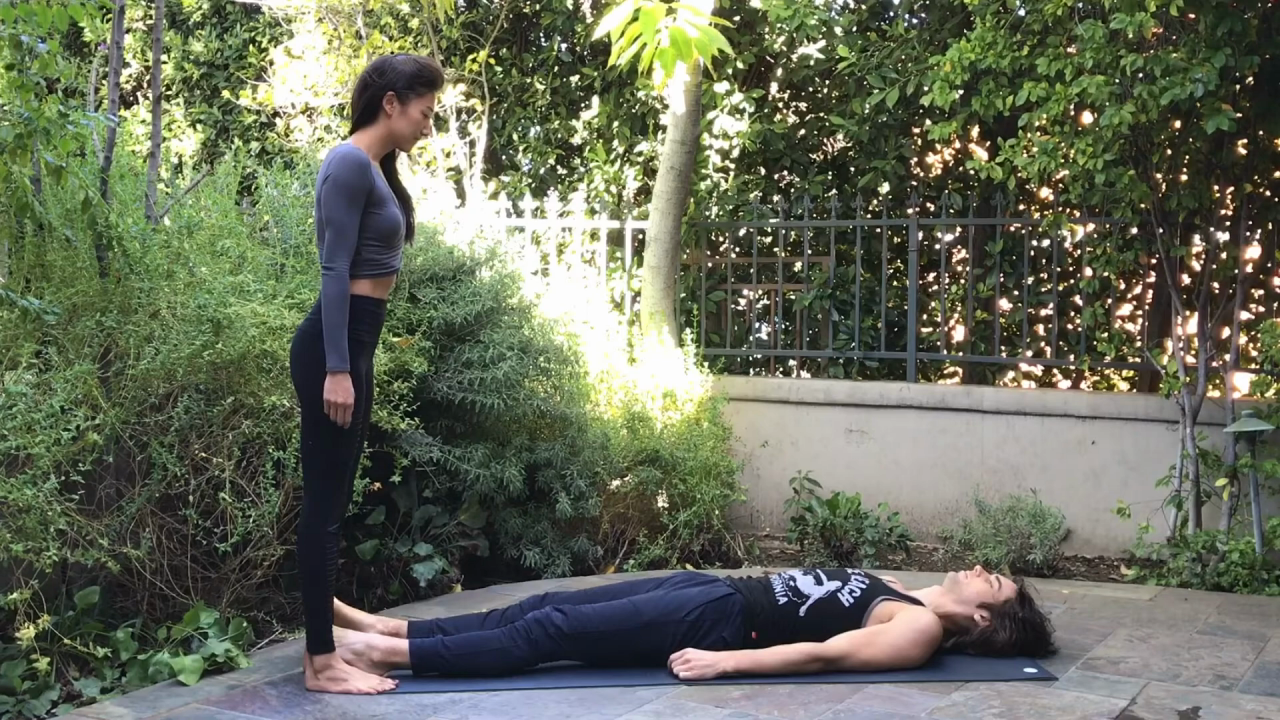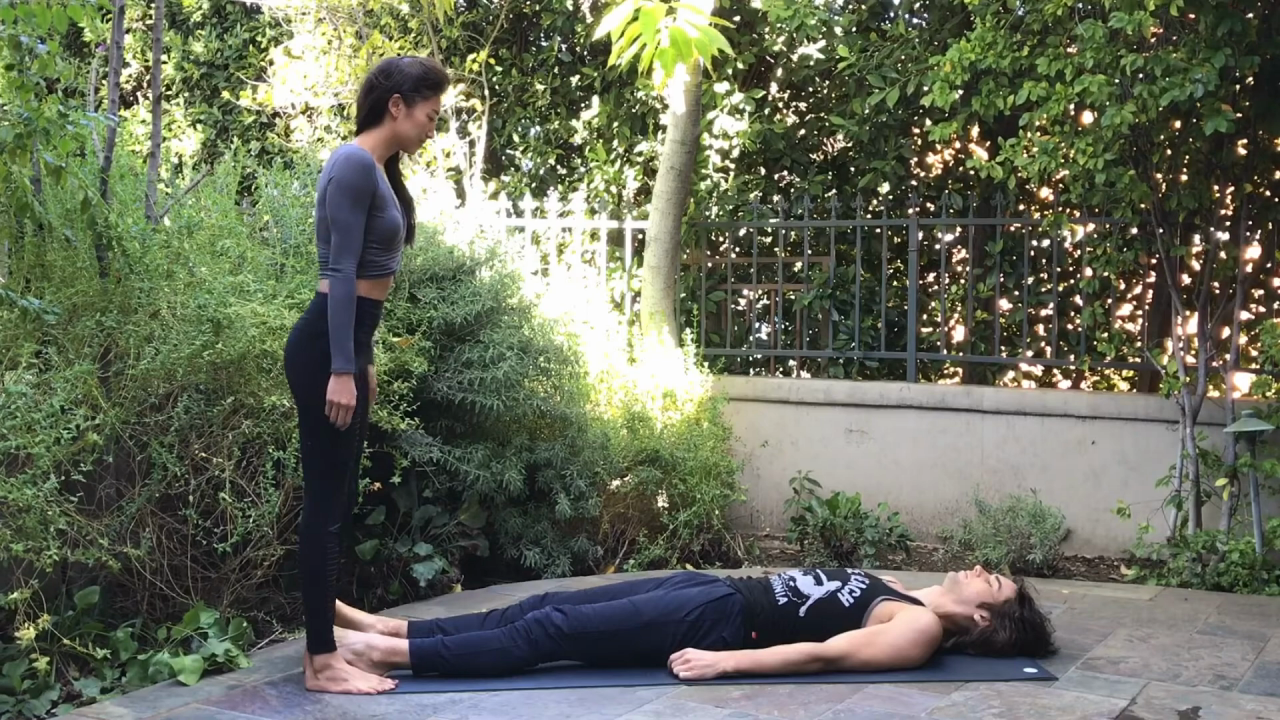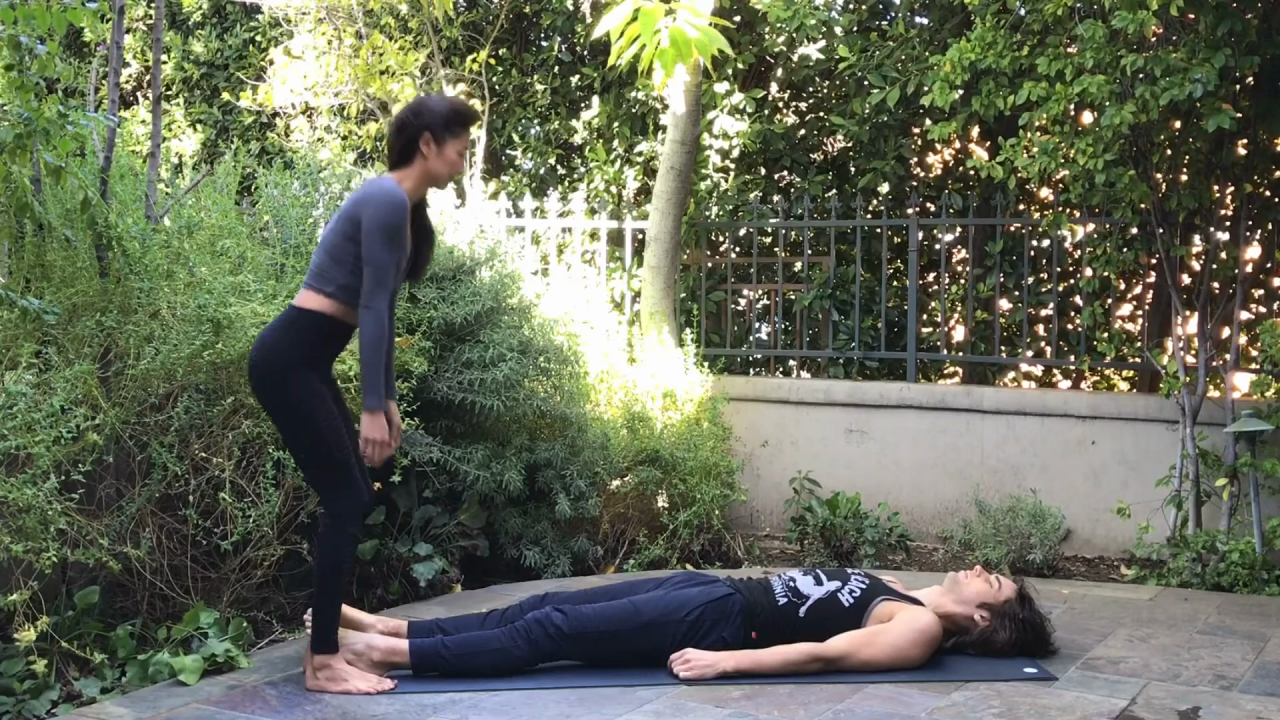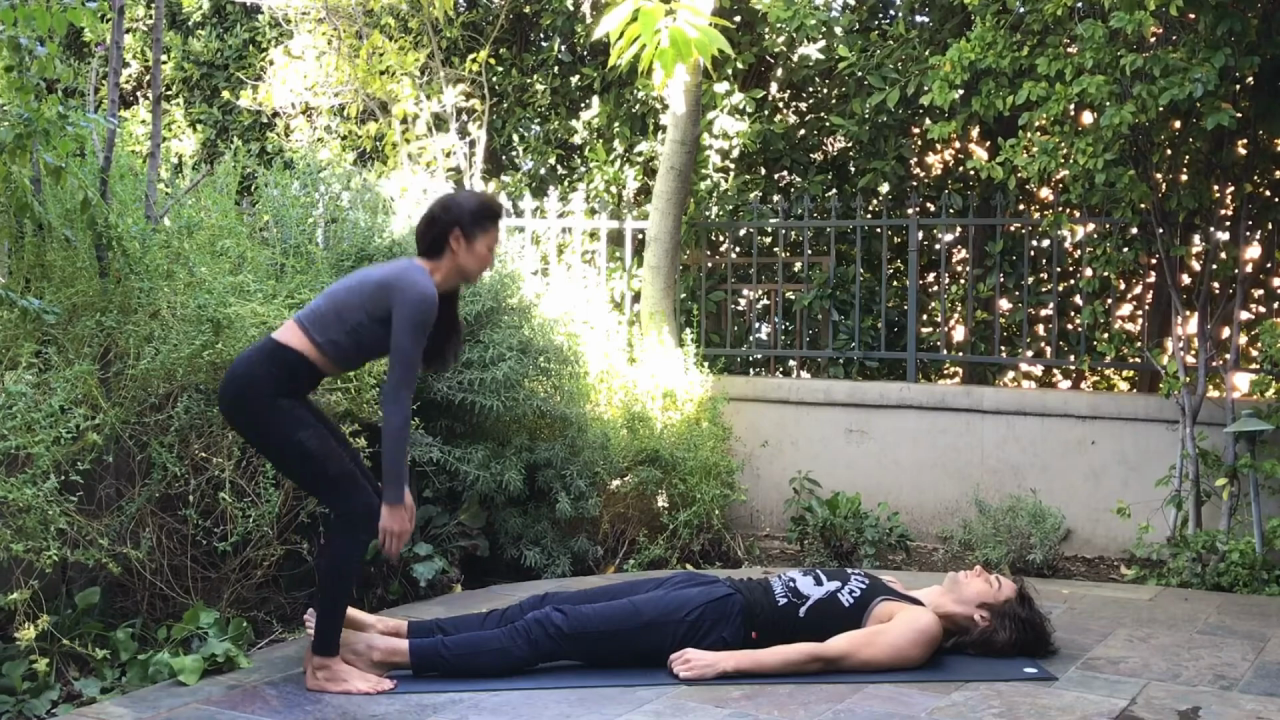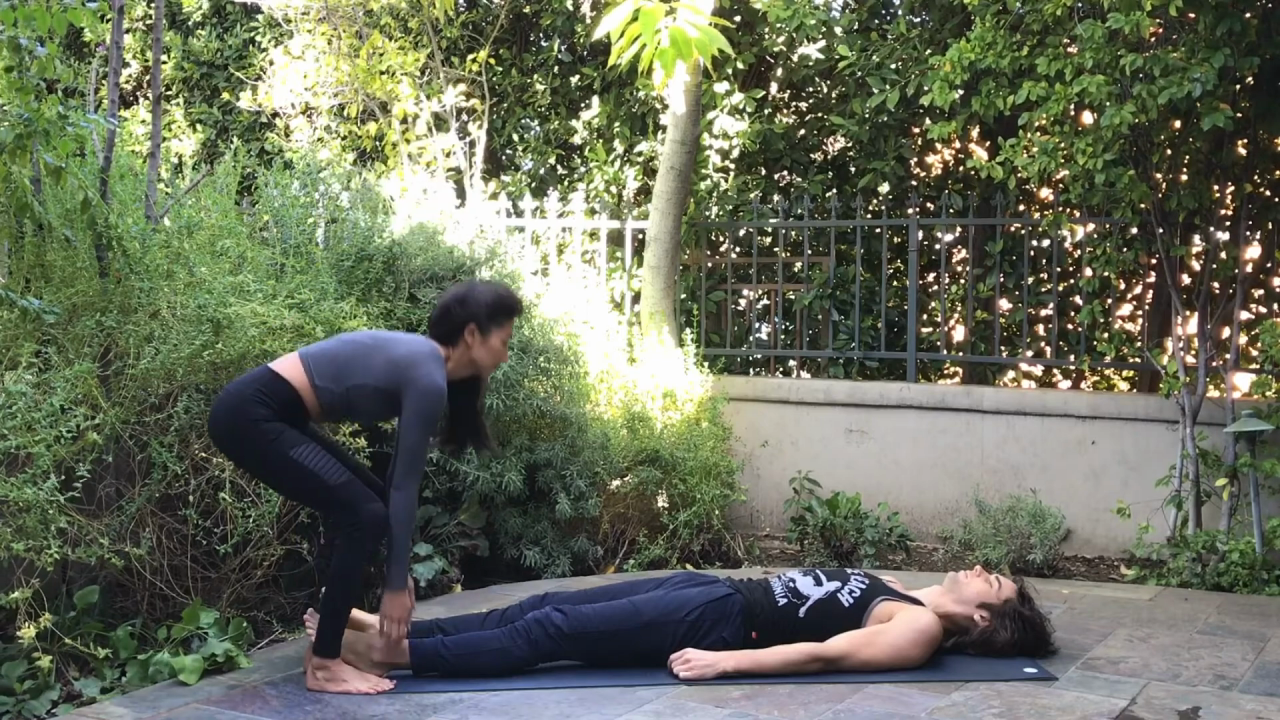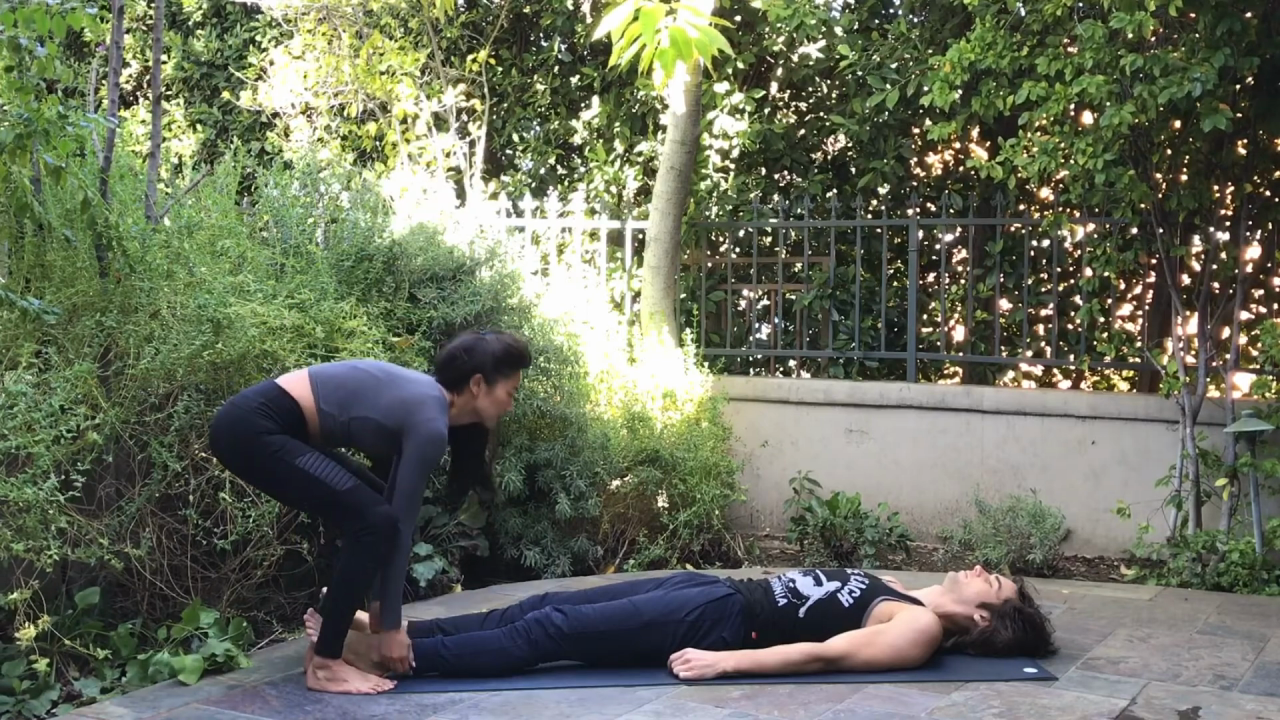
dt=0.2s
person 1, frame 1
left shoulder: (920, 628)
right shoulder: (902, 593)
left elbow: (826, 653)
left wrist: (724, 661)
left hip: (727, 618)
right hip: (722, 587)
left knee: (553, 630)
right knee: (553, 604)
left ankle: (391, 653)
right ankle: (391, 627)
person 1, frame 2
left shoulder: (920, 628)
right shoulder: (900, 592)
left elbow: (825, 654)
left wrist: (724, 663)
left hip: (725, 621)
right hip: (723, 589)
left knee: (554, 630)
right knee: (551, 605)
left ankle: (389, 653)
right ankle: (391, 627)
person 1, frame 3
left shoulder: (920, 631)
right shoulder: (899, 593)
left elbow: (824, 655)
left wrist: (721, 662)
left hip: (726, 622)
right hip: (719, 590)
left knee: (553, 631)
right knee: (550, 605)
left ankle: (387, 654)
right ankle: (386, 626)
person 1, frame 4
left shoulder: (920, 629)
right shoulder: (899, 592)
left elbow: (824, 655)
left wrist: (724, 661)
left hip: (725, 620)
right hip: (719, 588)
left knee: (552, 630)
right knee: (552, 604)
left ankle: (386, 653)
right ankle: (387, 626)
person 1, frame 5
left shoulder: (920, 629)
right shoulder: (900, 594)
left elbow: (825, 654)
left wrist: (725, 661)
left hip: (725, 618)
right hip: (723, 593)
left knee: (552, 629)
right knee: (552, 603)
left ankle: (388, 653)
right ankle: (391, 625)
person 1, frame 6
left shoulder: (921, 630)
right shoulder: (900, 593)
left elbow: (826, 654)
left wrist: (725, 662)
left hip: (725, 622)
right hip: (718, 590)
left knee: (552, 631)
right knee: (549, 604)
left ankle: (388, 654)
right ankle: (393, 626)
person 2, frame 1
left shoulder: (373, 165)
right shoulder: (349, 164)
right elbow: (336, 272)
right wrist: (336, 368)
left hip: (352, 342)
right hip: (336, 344)
left knee: (334, 499)
right knee: (325, 501)
left ankle: (324, 642)
right ankle: (321, 662)
person 2, frame 2
left shoulder: (377, 167)
right shoulder: (354, 163)
right elbow: (341, 271)
left wrist: (363, 361)
right wrist: (341, 368)
left hip: (345, 344)
right hip: (328, 345)
left knee: (339, 498)
right knee: (327, 501)
left ankle: (327, 642)
right ankle: (321, 662)
person 2, frame 3
left shoulder: (401, 204)
right shoulder: (387, 199)
left elbow: (381, 309)
right elbow: (372, 308)
left wrist: (388, 398)
right wrist: (372, 409)
left hip: (303, 358)
right hip: (289, 358)
left knee: (352, 497)
right knee: (346, 500)
left ankle: (328, 636)
right ankle: (323, 661)
person 2, frame 4
left shoulder: (414, 282)
right shoulder: (418, 291)
left elbow: (398, 396)
right elbow: (397, 400)
left wrist: (396, 486)
right wrist: (392, 499)
left hip: (275, 386)
right hip: (260, 389)
left knee: (358, 501)
right knee: (357, 506)
left ankle: (328, 641)
right ankle: (323, 662)
person 2, frame 5
left shoulder: (423, 361)
right shoulder: (428, 378)
left elbow: (398, 480)
right elbow: (405, 483)
left wrist: (398, 570)
right wrist: (396, 584)
left hip: (268, 411)
right hip: (249, 416)
left knee: (371, 505)
right knee: (364, 517)
left ankle: (328, 638)
right ankle: (324, 664)
person 2, frame 6
left shoulder: (426, 402)
right shoulder: (430, 422)
left elbow: (398, 510)
right elbow: (403, 523)
left wrist: (379, 600)
right wrist: (390, 626)
left hip: (269, 424)
right hip: (252, 429)
left knee: (376, 512)
right knee: (373, 520)
left ankle: (326, 641)
right ankle: (325, 664)
